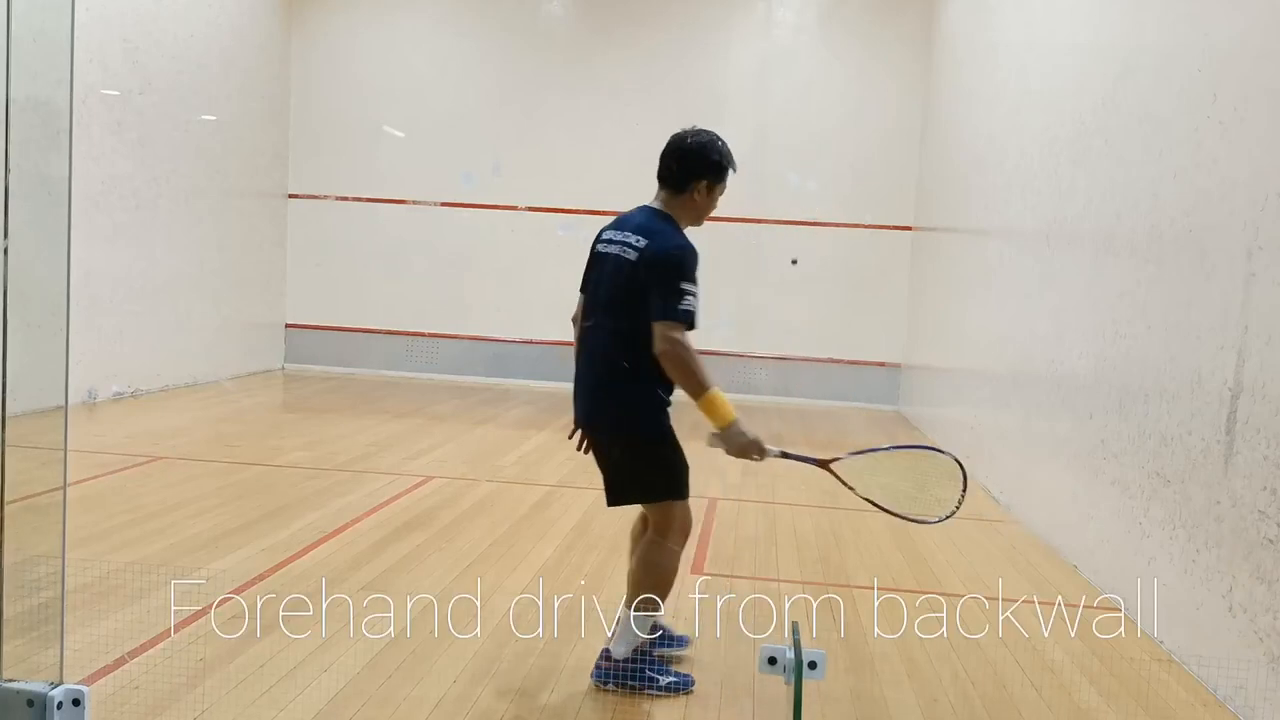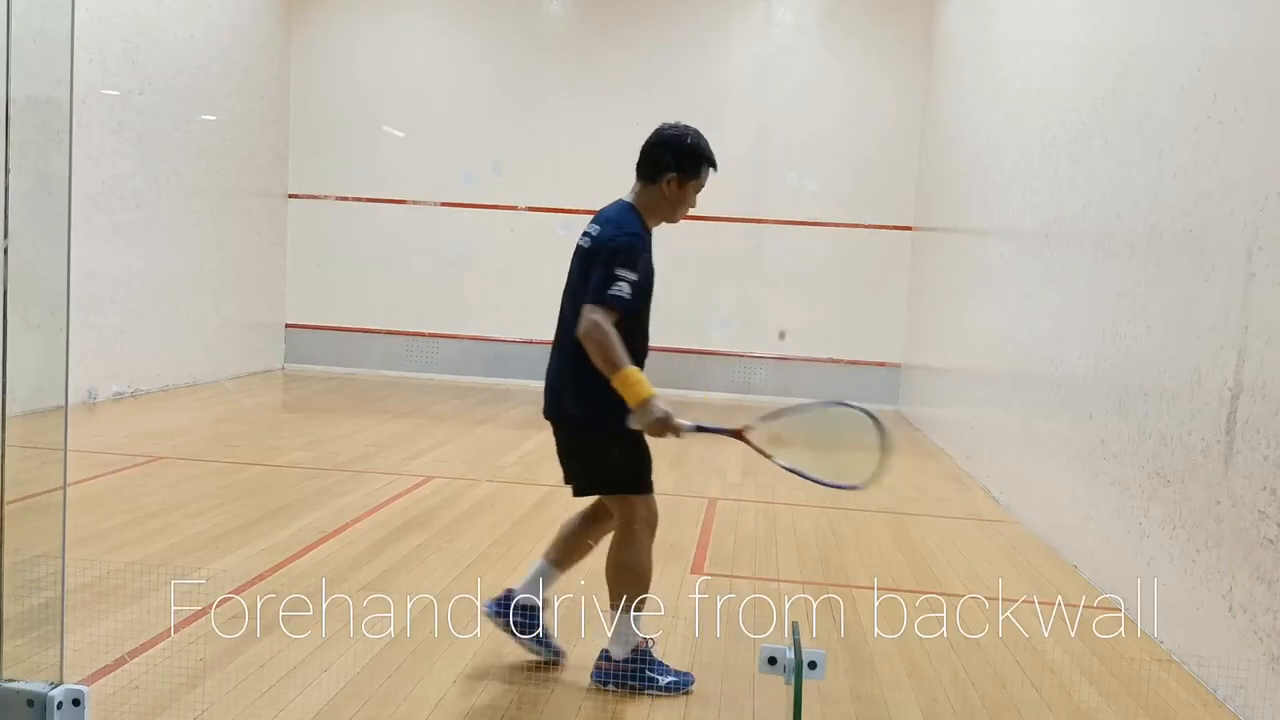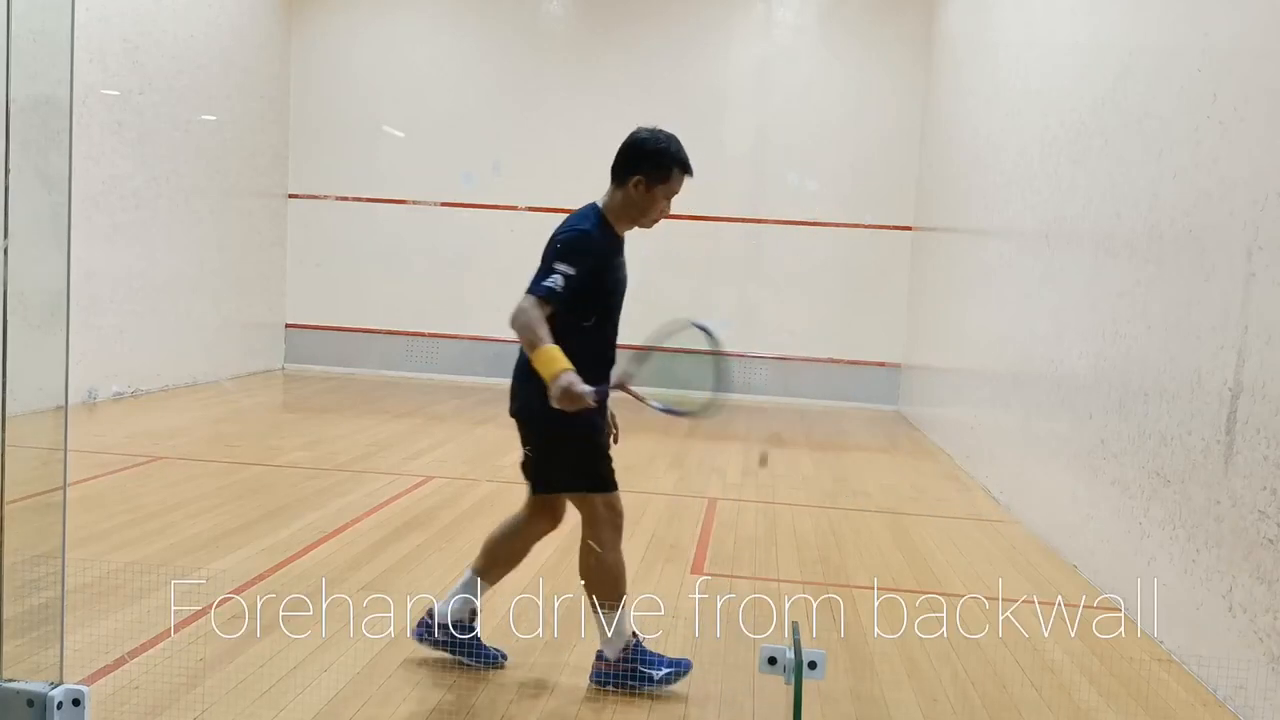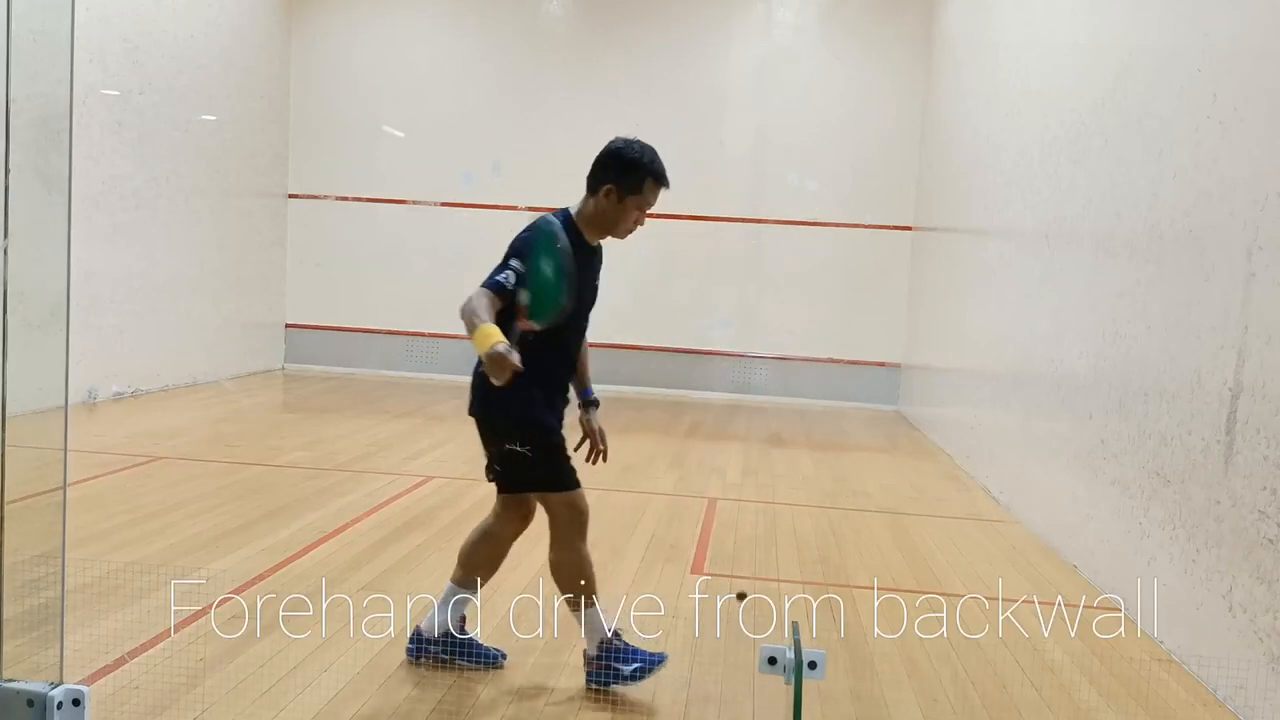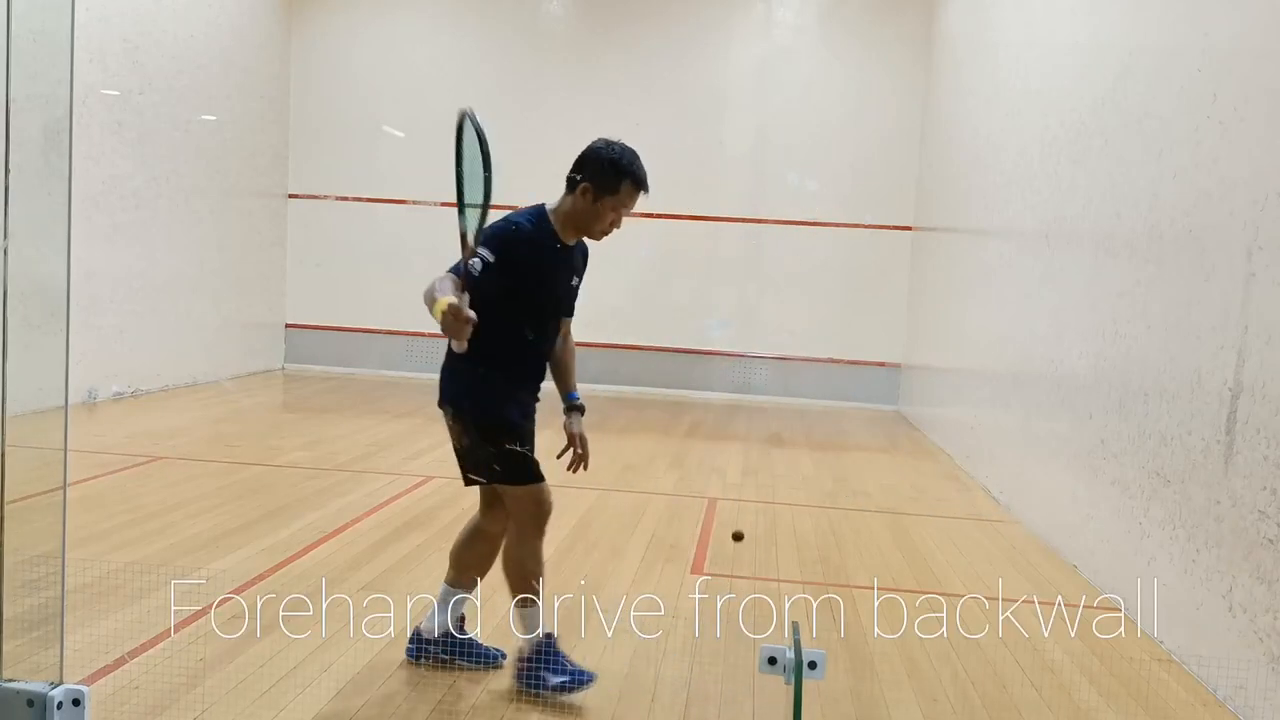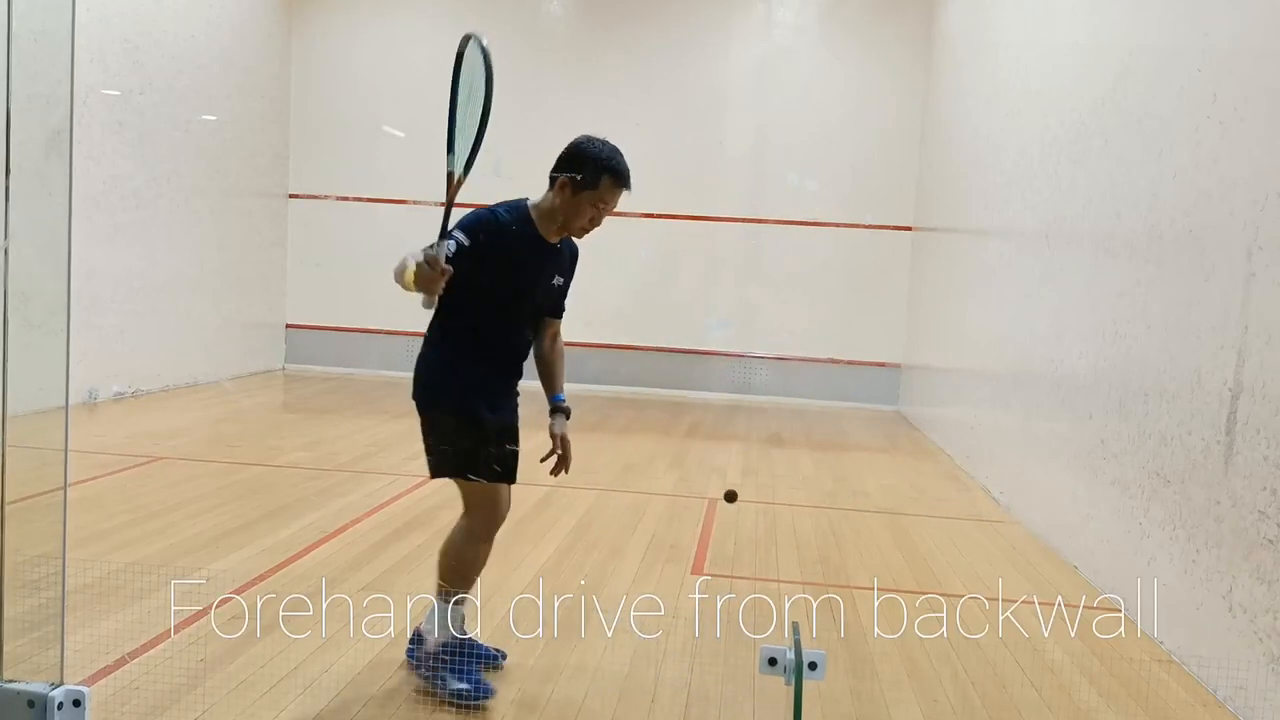
dt=0.2s
person 1, frame 1
left shoulder: (612, 231)
right shoulder: (672, 250)
left elbow: (580, 320)
right elbow: (668, 343)
right wrist: (724, 419)
left hip: (597, 403)
right hip: (632, 411)
left knee: (657, 512)
right knee: (671, 523)
left ankle: (639, 622)
right ankle: (624, 656)
person 1, frame 2
left shoulder: (609, 224)
right shoulder: (626, 239)
right elbow: (593, 324)
right wrist: (639, 395)
left hip: (581, 398)
right hip: (594, 404)
left knee: (608, 510)
right knee: (637, 518)
left ankle: (519, 600)
right ankle: (623, 656)
person 1, frame 3
left shoulder: (608, 237)
right shoulder: (582, 237)
right elbow: (528, 311)
left wrist: (594, 392)
right wrist: (561, 375)
left hip: (563, 406)
right hip: (554, 406)
left knee: (543, 512)
right knee: (604, 517)
left ankle: (447, 617)
right ankle: (618, 655)
person 1, frame 4
left shoulder: (591, 251)
right elbow: (479, 301)
left wrist: (588, 403)
right wrist: (491, 344)
left hip: (538, 406)
right hip: (510, 403)
left knee: (513, 513)
right knee: (570, 513)
left ankle: (437, 631)
right ankle: (602, 649)
person 1, frame 5
left shoulder: (576, 254)
right shoulder: (515, 235)
right elbow: (447, 283)
left wrist: (572, 408)
right wrist: (448, 308)
left hip: (515, 398)
right hip: (476, 393)
left knee: (499, 511)
right knee: (531, 508)
left ankle: (437, 631)
right ankle: (533, 648)
person 1, frame 6
left shoulder: (566, 254)
right shoulder: (490, 227)
left elbow: (546, 335)
right elbow: (406, 267)
left wrist: (558, 409)
right wrist: (422, 273)
left hip: (498, 393)
right hip: (449, 387)
left knee: (492, 509)
right knee: (484, 509)
left ankle: (438, 631)
right ankle: (436, 644)
